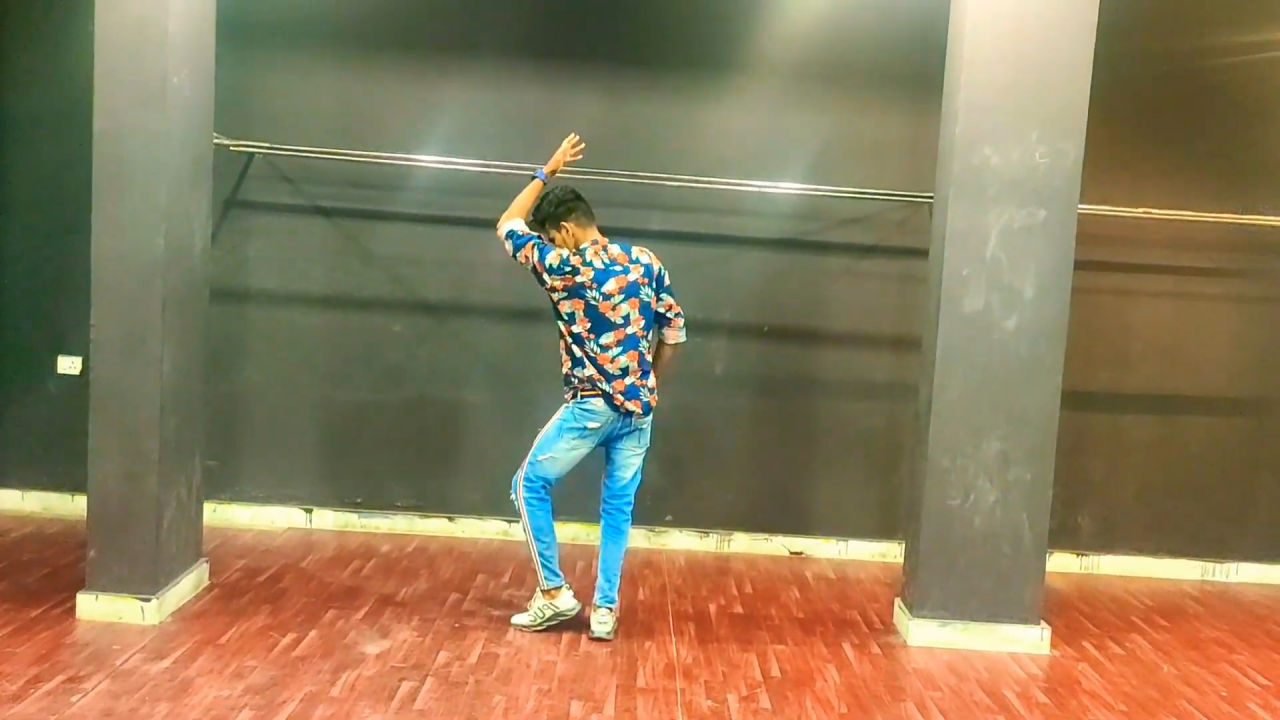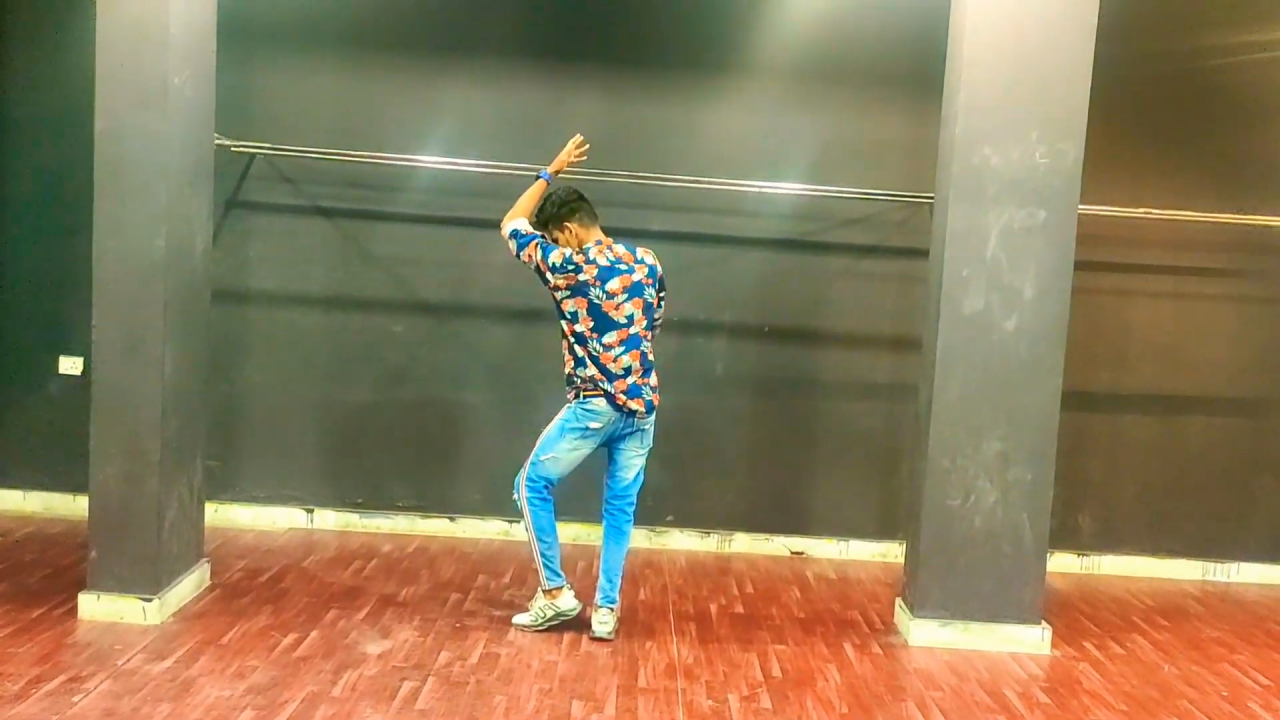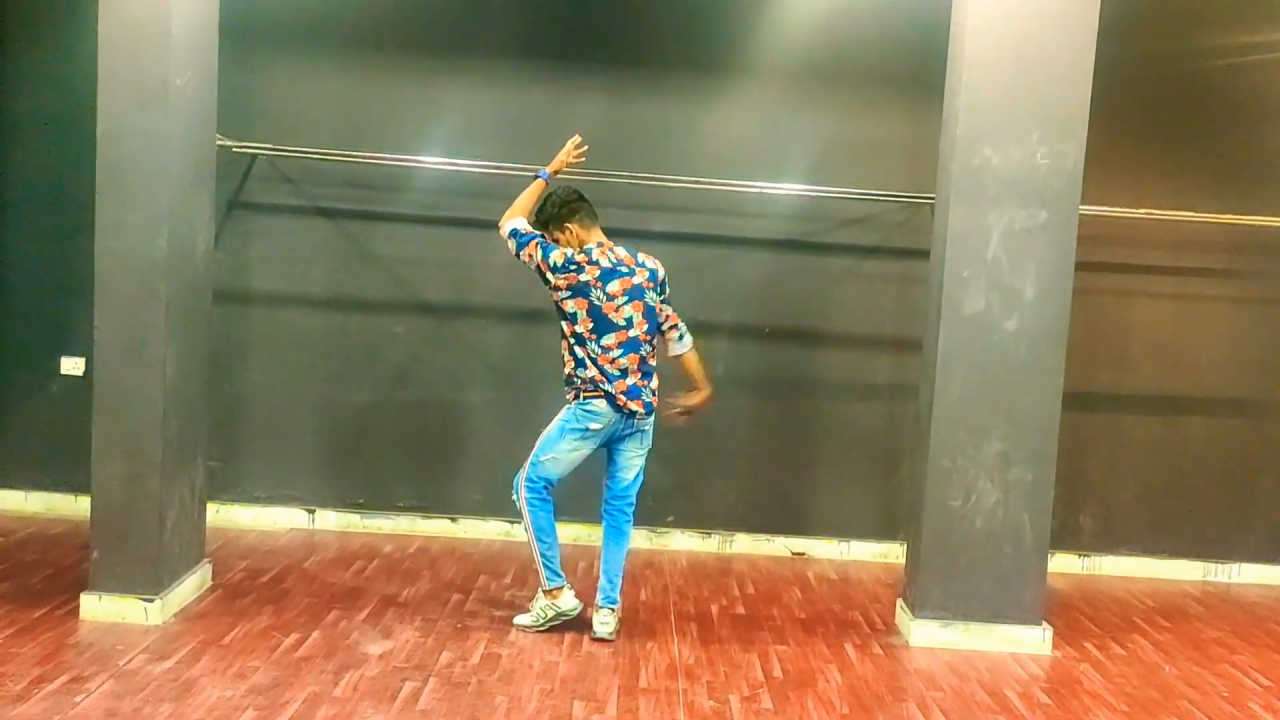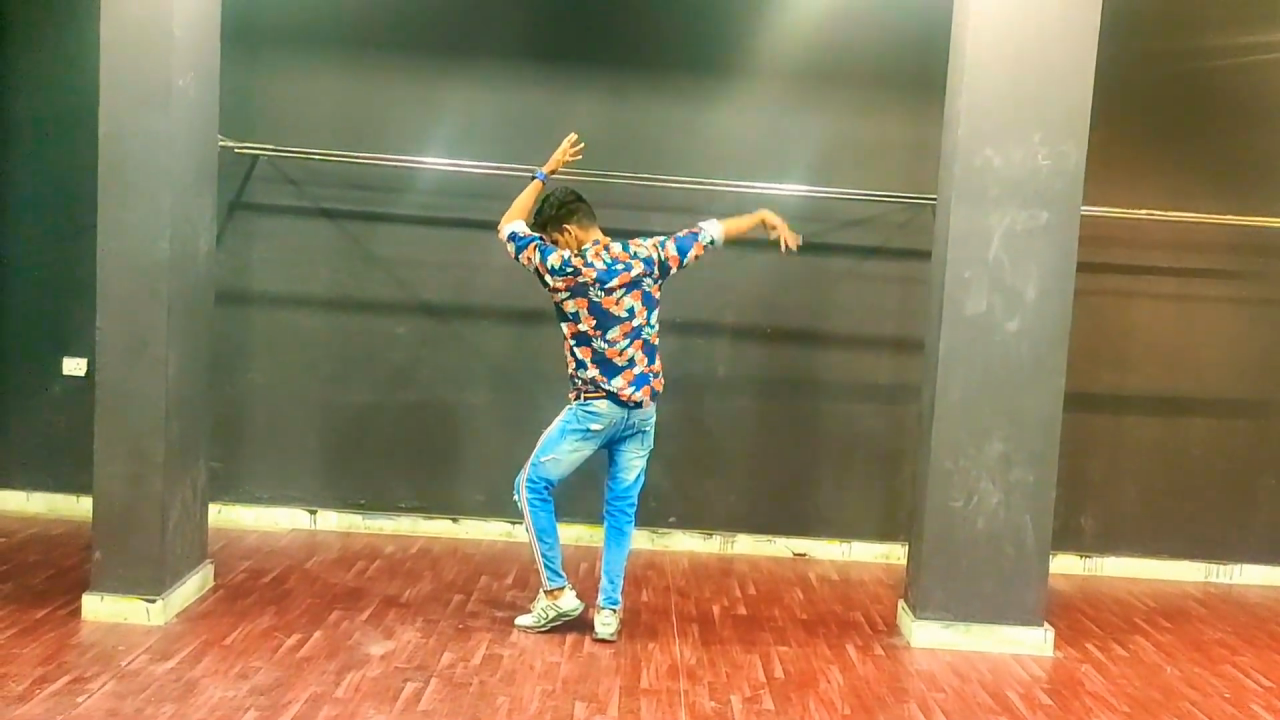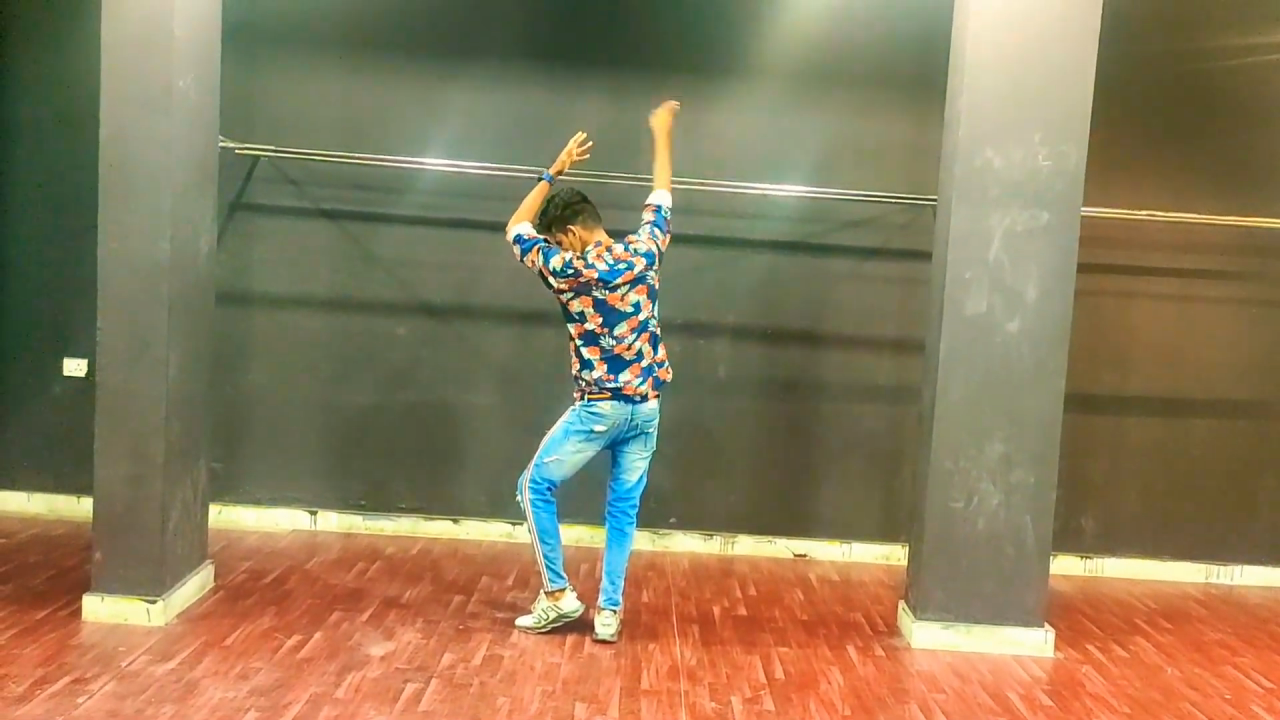
dt=0.4s
person 1, frame 1
left shoulder: (562, 267)
right shoulder: (646, 262)
left elbow: (509, 226)
right elbow: (673, 331)
left wrist: (546, 172)
left hip: (591, 406)
right hip: (639, 407)
left knee: (530, 484)
right knee: (618, 507)
left ankle: (555, 593)
right ankle: (605, 610)
person 1, frame 2
left shoulder: (565, 265)
right shoulder: (648, 263)
left elbow: (512, 225)
left wrist: (551, 171)
left hip: (593, 406)
right hip: (642, 407)
left knee: (533, 485)
right knee: (621, 506)
left ankle: (555, 594)
right ankle: (607, 610)
person 1, frame 3
left shoulder: (565, 266)
right shoulder: (649, 267)
left elbow: (512, 225)
right elbow: (674, 334)
left wrist: (549, 172)
right wrist: (700, 387)
left hip: (592, 407)
right hip: (641, 409)
left knee: (531, 486)
right knee: (620, 507)
left ankle: (556, 594)
right ankle: (608, 610)
person 1, frame 4
left shoulder: (563, 268)
right shoulder: (647, 255)
left elbow: (509, 227)
right elbow: (707, 233)
left wrist: (546, 172)
right wrist: (763, 216)
left hip: (594, 408)
right hip: (642, 408)
left knee: (532, 485)
right knee: (622, 508)
left ankle: (557, 594)
right ankle: (609, 611)
person 1, frame 5
left shoulder: (568, 269)
right shoulder: (643, 252)
left elbow: (518, 228)
right elbow: (659, 196)
left wrist: (555, 171)
right wrist: (661, 131)
left hip: (599, 409)
right hip: (646, 409)
left knee: (536, 487)
right knee: (623, 508)
left ankle: (559, 596)
right ankle: (609, 612)
